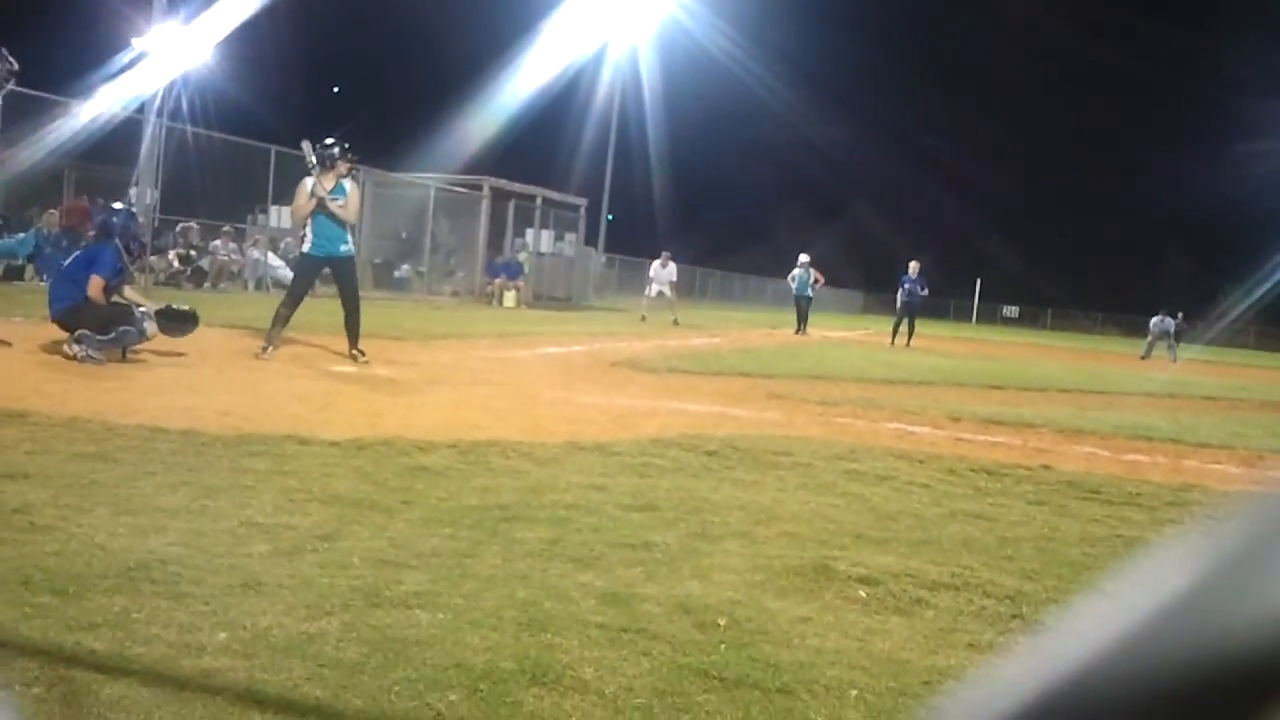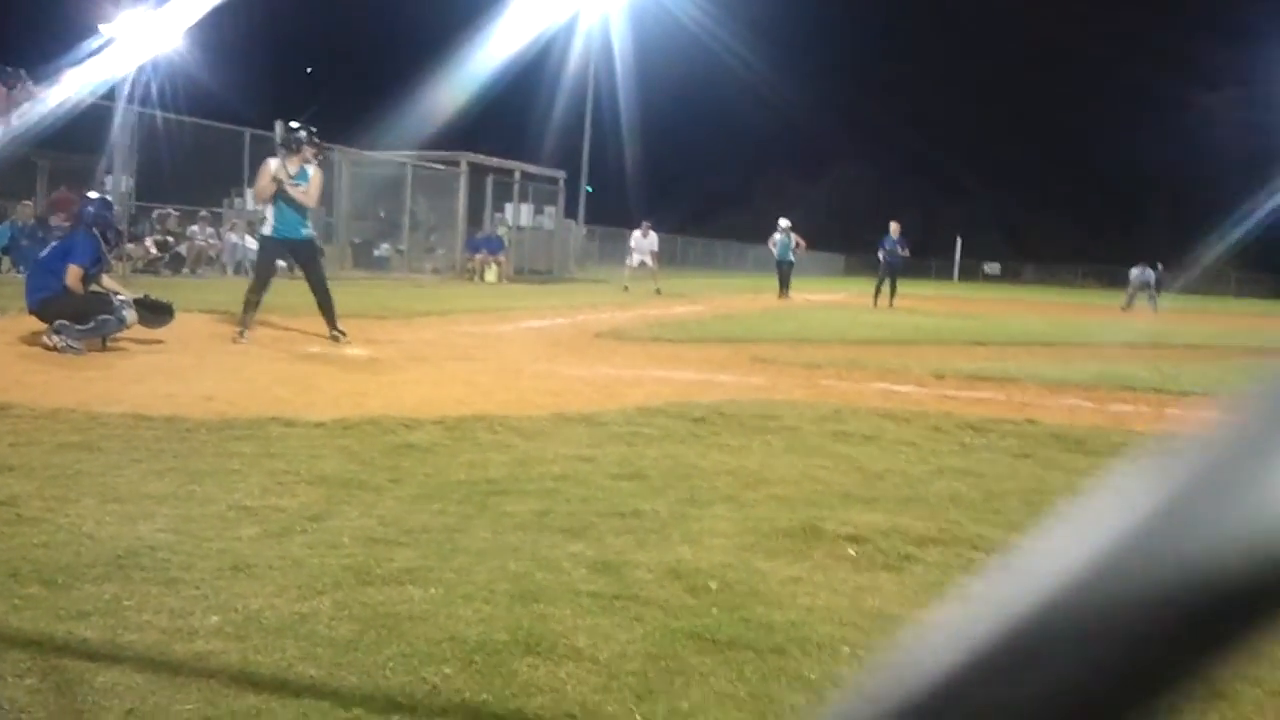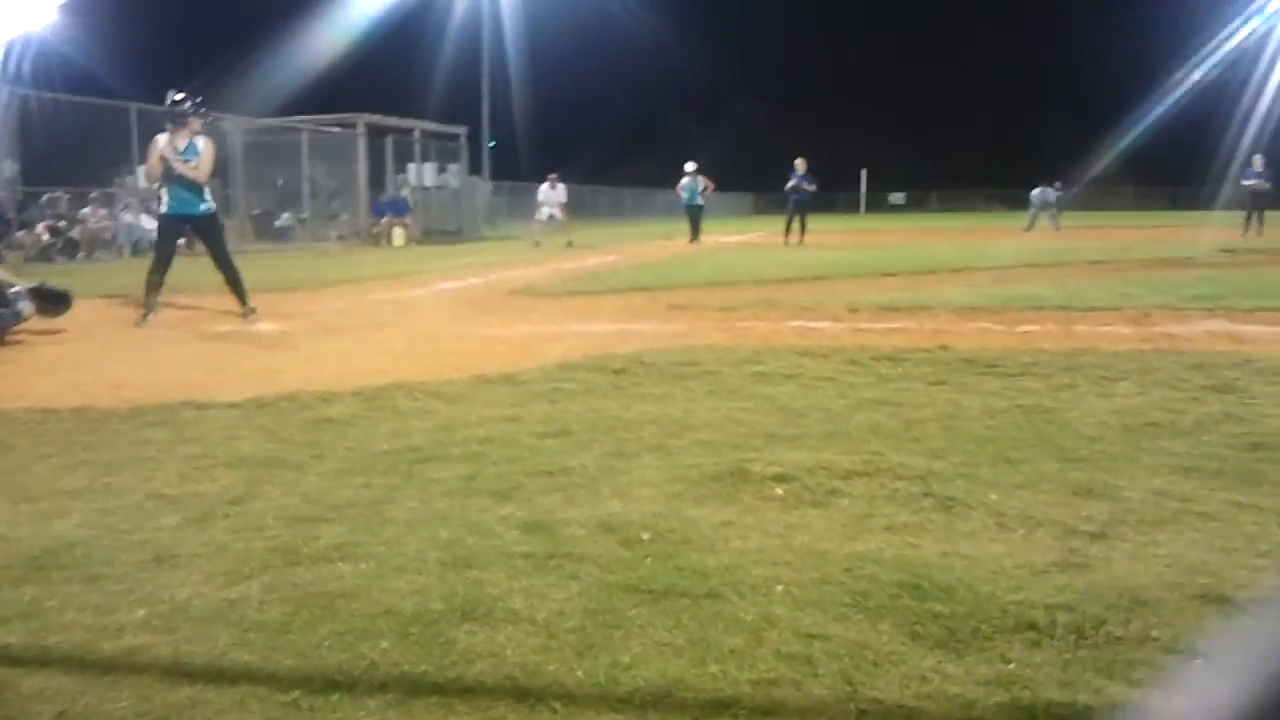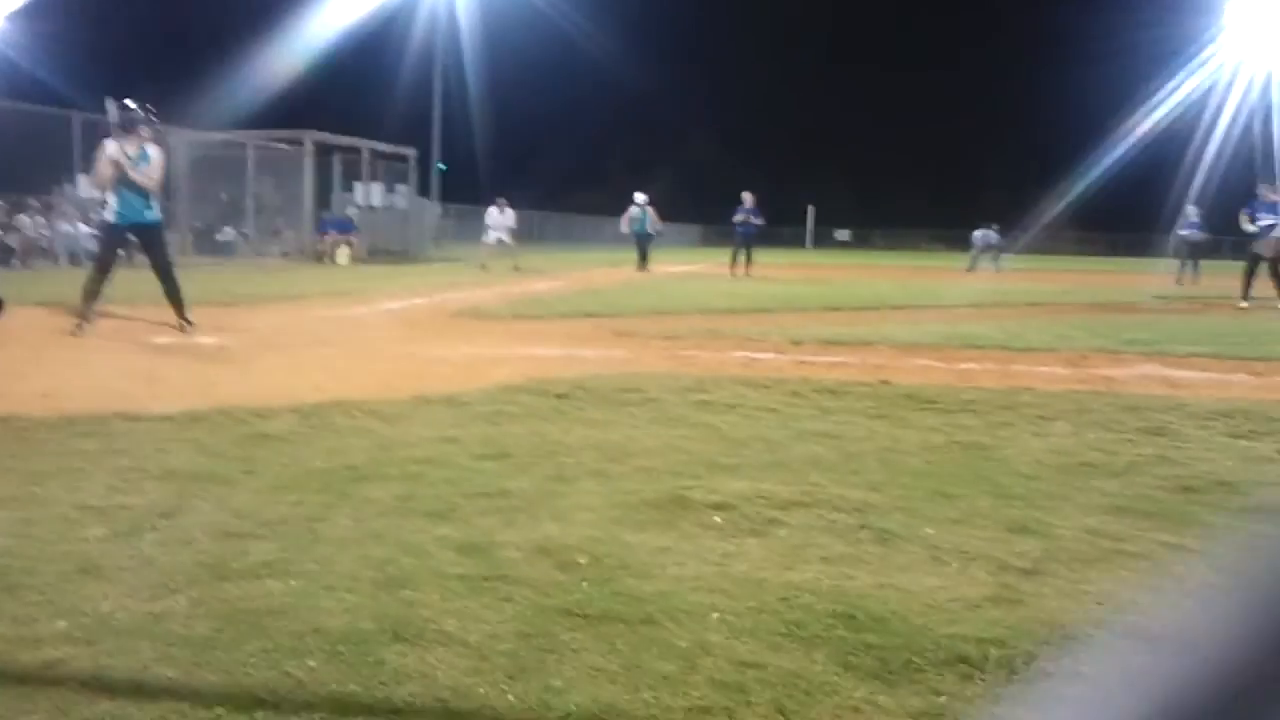
dt=0.4s
person 1, frame 1
left shoulder: (350, 186)
right shoulder: (308, 184)
left elbow: (352, 218)
right elbow: (296, 217)
left wrist: (327, 201)
right wrist: (315, 198)
left hip: (342, 253)
right hip: (313, 251)
left knee: (352, 301)
right knee: (293, 296)
left ankle: (354, 347)
right ankle: (269, 342)
person 1, frame 2
left shoulder: (313, 171)
right shoulder: (271, 165)
left elbow: (311, 202)
right elbow: (260, 197)
left wrist: (286, 184)
right wrist: (276, 180)
left hip: (302, 236)
right hip: (274, 234)
left knee: (319, 283)
right knee: (260, 280)
left ankle: (333, 328)
right ankle: (244, 326)
person 1, frame 3
left shoulder: (205, 144)
right shoulder: (160, 142)
left elbow: (202, 176)
right elbow: (151, 177)
left wrist: (173, 162)
right wrist: (163, 158)
left hip: (202, 211)
right hip: (172, 212)
left knee: (223, 258)
right knee: (161, 261)
left ankle: (245, 304)
right ankle: (148, 309)
person 1, frame 4
left shoulder: (154, 152)
right shoulder: (109, 147)
left elbow: (154, 184)
right elbow: (101, 182)
left wrist: (128, 168)
right wrist: (115, 164)
left hip: (148, 220)
right hip: (117, 218)
left knee: (164, 268)
right knee: (102, 267)
left ankle: (182, 317)
right ankle: (84, 317)
